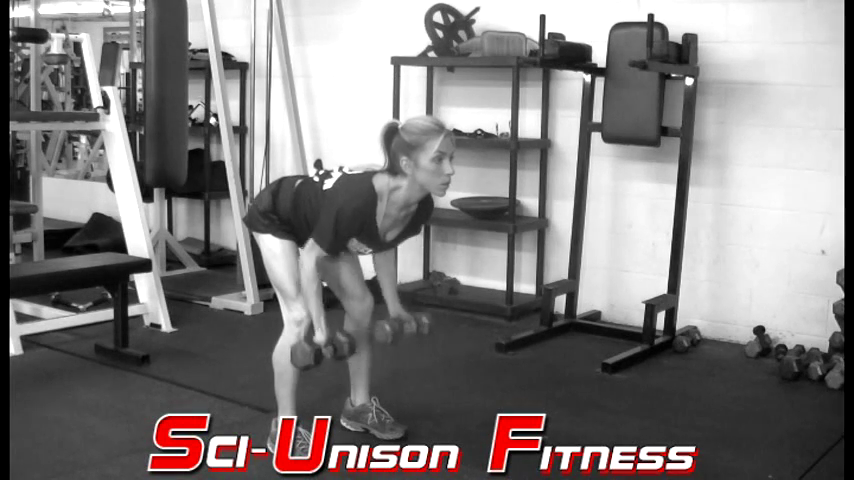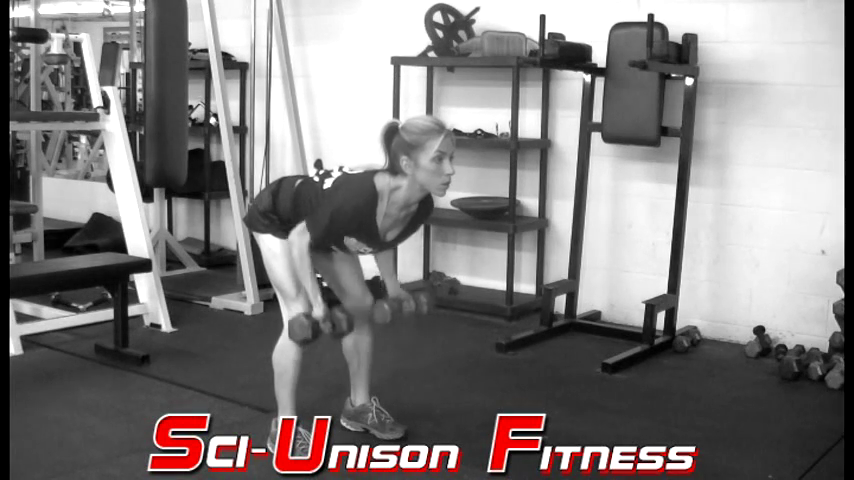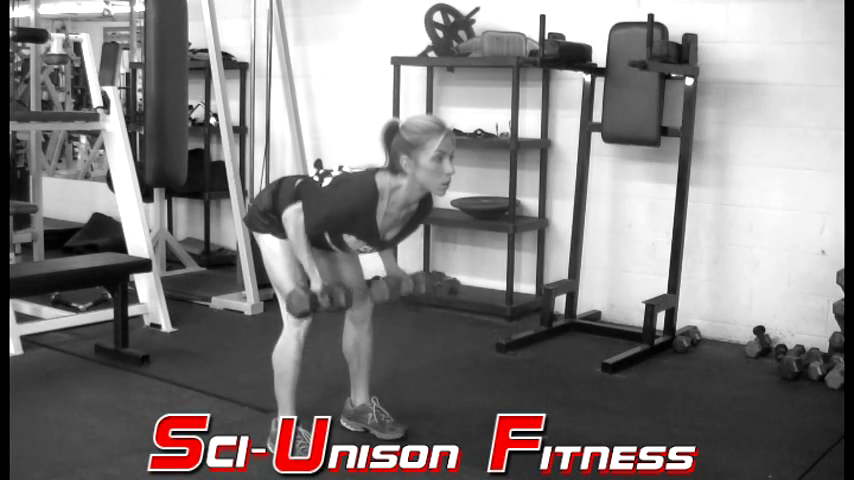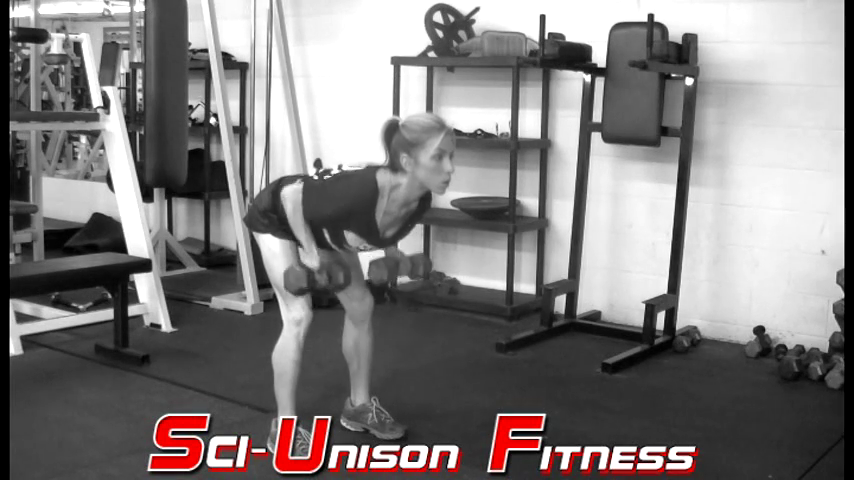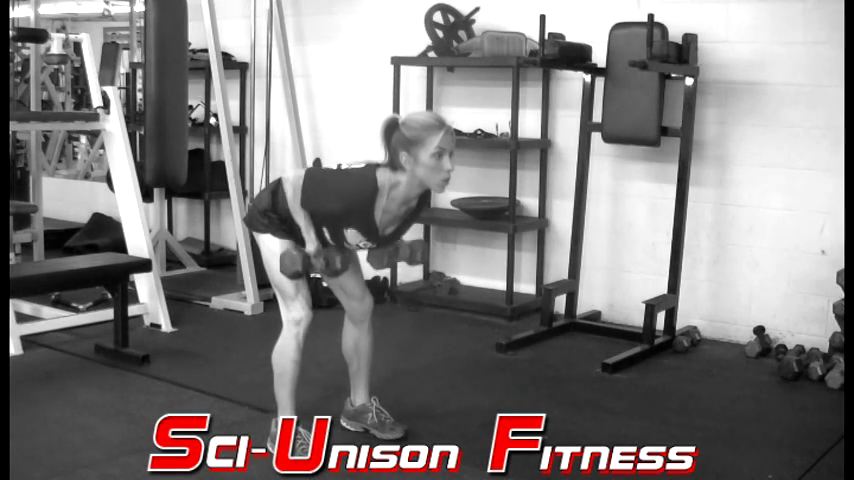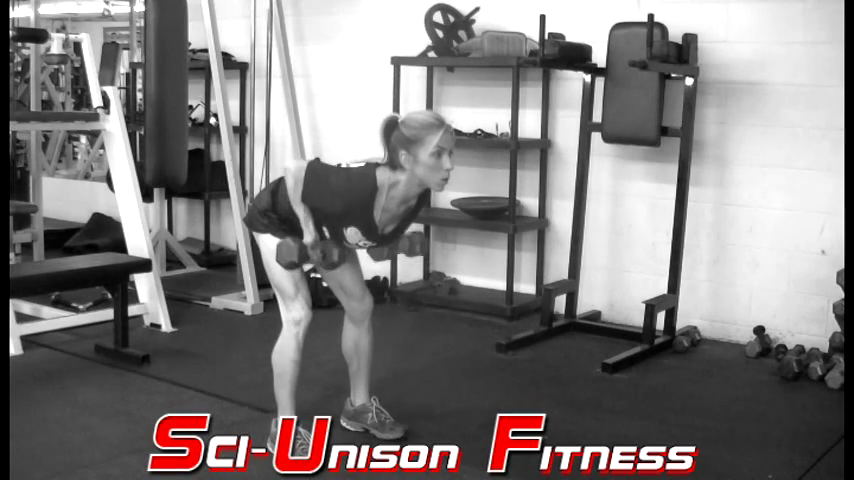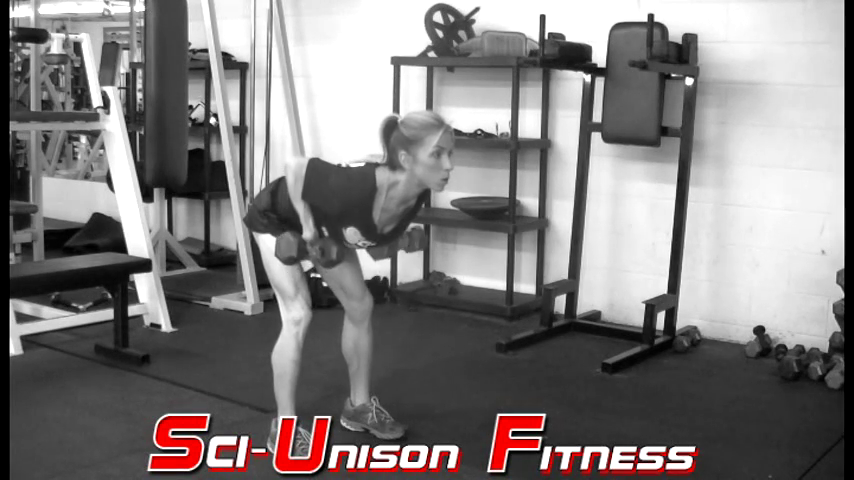
dt=0.1s
person 1, frame 1
left shoulder: (421, 206)
right shoulder: (358, 200)
left elbow: (383, 250)
right elbow: (311, 259)
left wrist: (394, 306)
right wrist: (320, 329)
left hip: (319, 221)
right hip: (277, 218)
left knee: (361, 304)
right knee: (299, 315)
left ankle: (359, 405)
person 1, frame 2
left shoulder: (421, 206)
right shoulder: (359, 196)
left elbow: (381, 240)
right elbow: (300, 239)
left wrist: (392, 285)
right wrist: (316, 304)
left hip: (320, 222)
right hip: (276, 218)
left knee: (362, 306)
right knee: (300, 315)
left ankle: (359, 406)
person 1, frame 3
left shoulder: (420, 204)
right shoulder: (360, 195)
right elbow: (292, 216)
left wrist: (391, 267)
right wrist: (314, 280)
left hip: (321, 224)
right hip: (277, 217)
left knee: (362, 305)
right knee: (301, 316)
left ankle: (360, 406)
person 1, frame 4
left shoulder: (419, 201)
right shoulder: (360, 191)
right elbow: (290, 195)
left wrist: (390, 250)
right wrist: (310, 254)
left hip: (324, 225)
right hip: (277, 217)
left knee: (361, 306)
right knee: (299, 315)
left ankle: (359, 406)
person 1, frame 5
left shoulder: (418, 199)
right shoulder: (359, 188)
right elbow: (292, 180)
left wrist: (389, 242)
right wrist: (309, 238)
left hip: (323, 221)
right hip: (277, 217)
left knee: (360, 305)
right knee: (298, 315)
left ankle: (359, 406)
person 1, frame 6
left shoulder: (417, 195)
right shoulder: (359, 187)
right elbow: (294, 171)
left wrist: (385, 236)
right wrist: (307, 229)
left hip: (326, 223)
right hip: (277, 216)
left knee: (360, 305)
right knee: (298, 315)
left ankle: (359, 406)
right ankle: (283, 428)
person 1, frame 7
left shoulder: (416, 195)
right shoulder: (358, 186)
right elbow: (295, 168)
left wrist: (382, 233)
right wrist: (307, 225)
left hip: (325, 222)
right hip: (277, 216)
left knee: (360, 305)
right knee: (298, 315)
left ankle: (359, 405)
right ankle: (283, 427)
